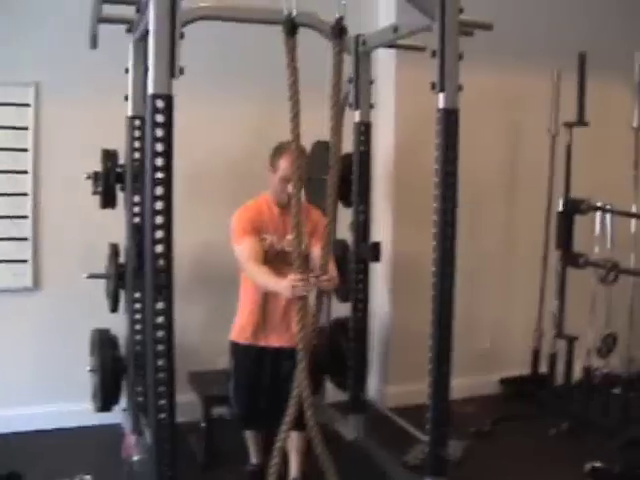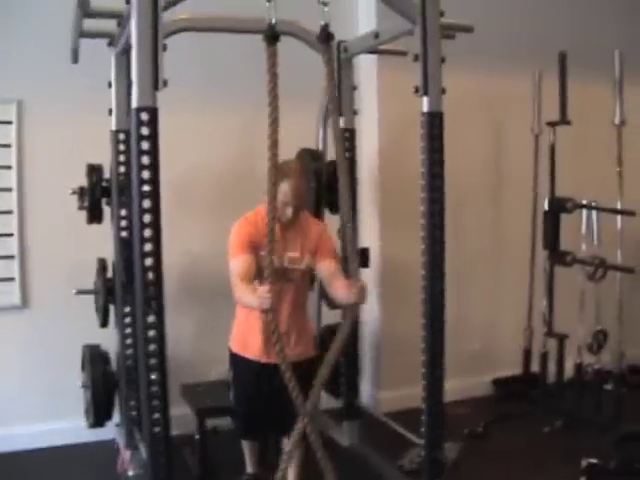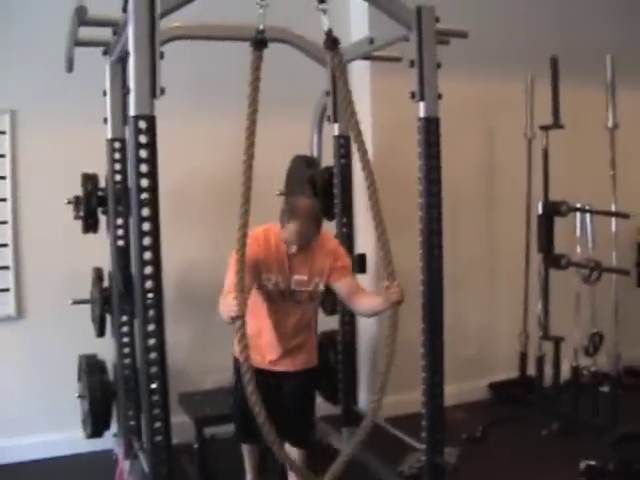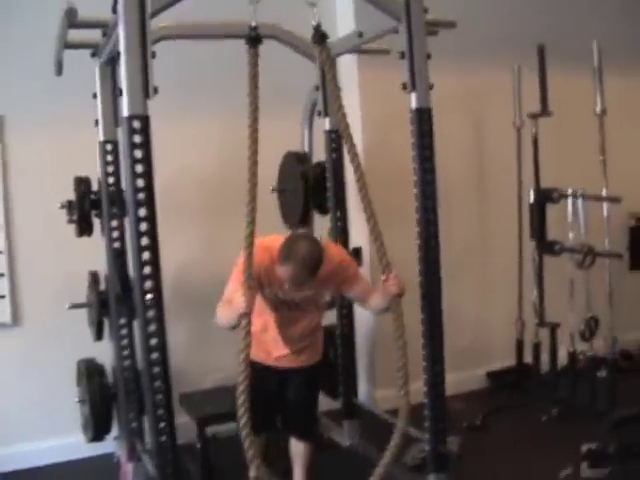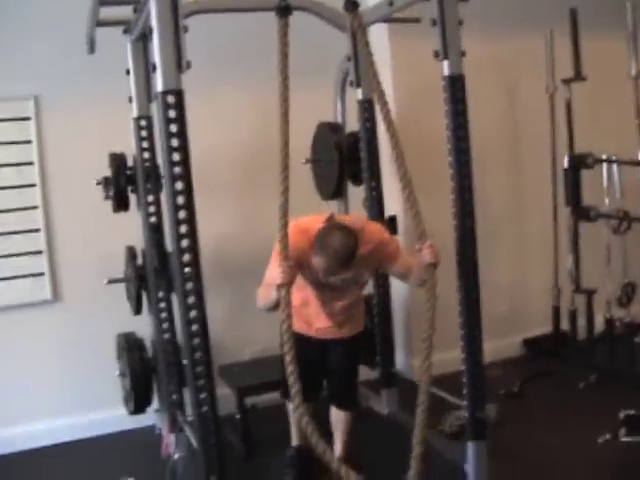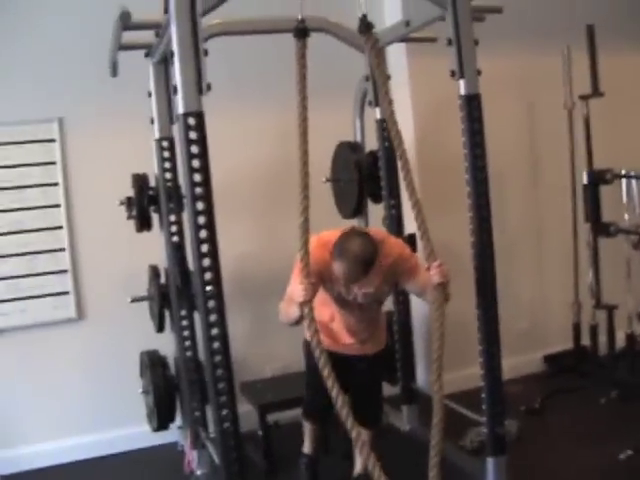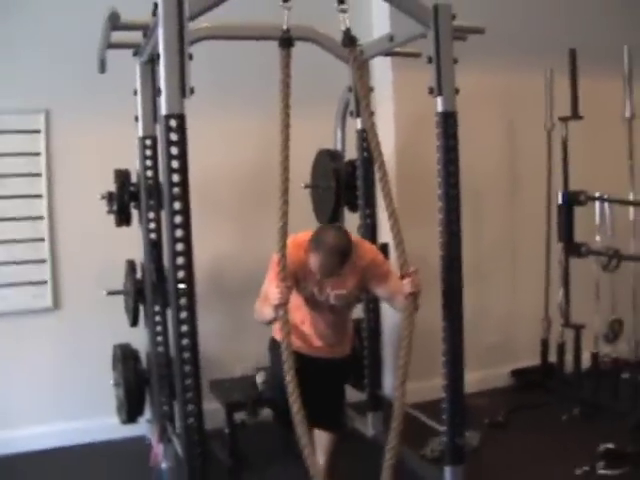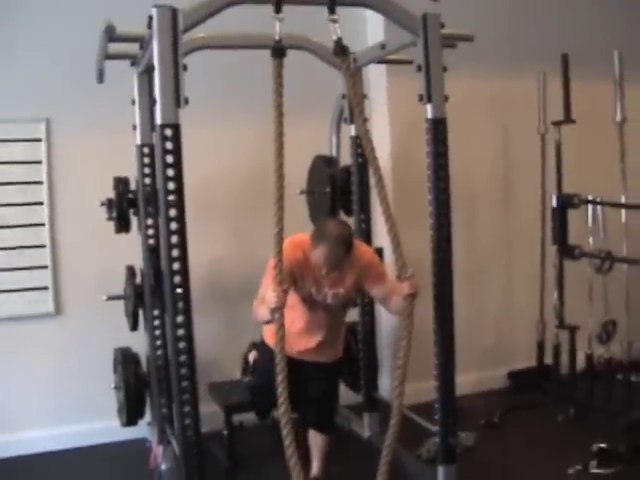
dt=0.2s
person 1, frame 1
left shoulder: (314, 219)
right shoulder: (248, 215)
left elbow: (323, 266)
right elbow: (251, 267)
left wrist: (329, 279)
right wrist: (282, 285)
left hip: (295, 335)
right hip: (251, 333)
left knee: (296, 409)
right knee: (249, 407)
person 1, frame 2
left shoulder: (317, 232)
right shoulder: (247, 228)
left elbow: (334, 282)
right elbow: (239, 284)
left wrist: (351, 292)
right wrist: (256, 299)
left hip: (297, 347)
right hip: (250, 346)
left knee: (295, 420)
right knee: (249, 416)
person 1, frame 3
left shoulder: (329, 249)
right shoulder: (255, 243)
left elbow: (354, 297)
right elbow: (228, 296)
left wrist: (383, 301)
right wrist: (230, 308)
left hip: (300, 357)
right hip: (255, 353)
left knee: (297, 427)
right knee: (249, 423)
person 1, frame 4
left shoulder: (336, 259)
right shoulder: (259, 254)
left elbow: (369, 297)
right elbow: (221, 314)
left wrist: (387, 295)
right wrist: (235, 312)
left hip: (305, 354)
right hip: (261, 350)
left knee: (302, 424)
right knee: (255, 420)
person 1, frame 5
left shoulder: (375, 239)
right shoulder: (297, 235)
left elbow: (410, 273)
right elbow: (263, 300)
left wrist: (424, 263)
right wrist: (276, 288)
left hip: (346, 326)
right hip: (302, 323)
left knee: (343, 393)
right knee: (298, 389)
left ankle: (339, 456)
right ankle: (296, 447)
person 1, frame 6
left shoulder: (395, 252)
right shoulder: (317, 250)
left elbow: (427, 290)
right elbow: (285, 313)
left wrist: (437, 283)
right wrist: (299, 305)
left hip: (368, 343)
right hip: (324, 339)
left knee: (366, 409)
right knee: (317, 403)
right ankle: (308, 452)
person 1, frame 7
left shoulder: (367, 257)
right shoulder: (293, 251)
left elbow: (396, 298)
right elbow: (260, 312)
left wrist: (408, 293)
right wrist: (273, 308)
left hip: (334, 347)
right hip: (292, 339)
left knee: (328, 414)
right knee: (283, 400)
left ankle: (321, 472)
right ankle: (264, 382)
person 1, frame 8
left shoulder: (364, 259)
right shoulder: (291, 251)
left elbow: (391, 300)
right elbow: (258, 310)
left wrist: (405, 295)
right wrist: (268, 310)
left hip: (325, 352)
right hip: (281, 344)
left knee: (320, 416)
right knee: (263, 398)
right ankle: (256, 359)
